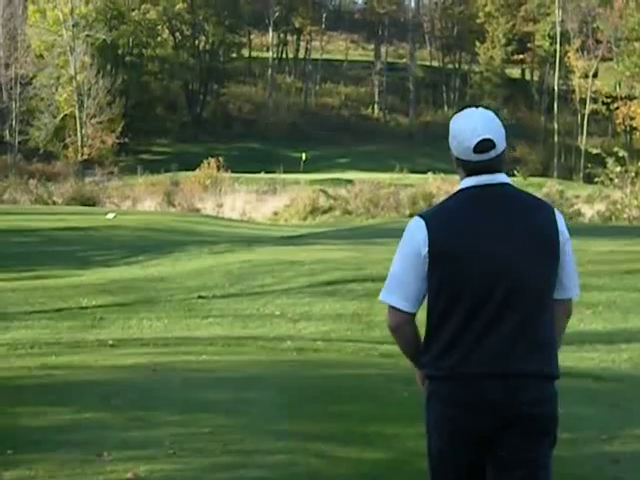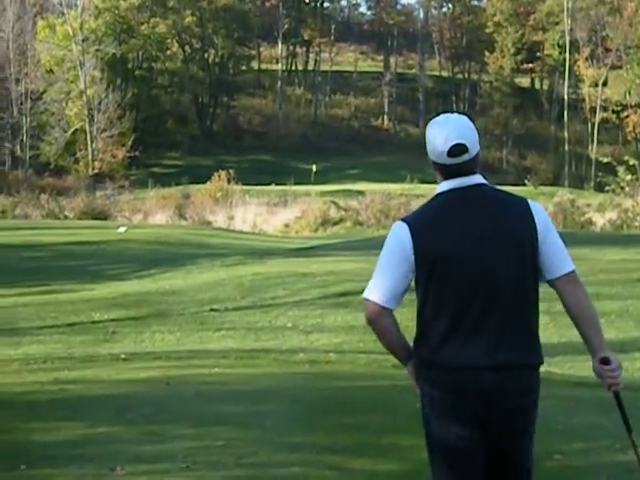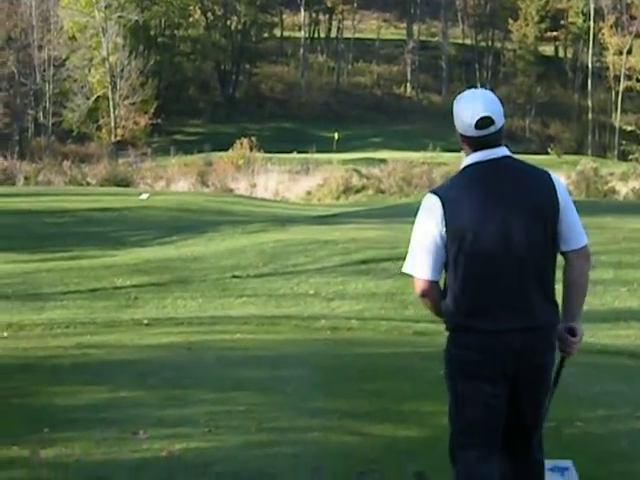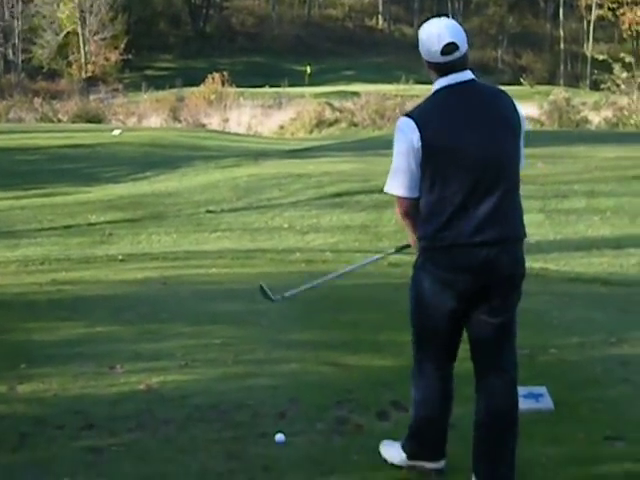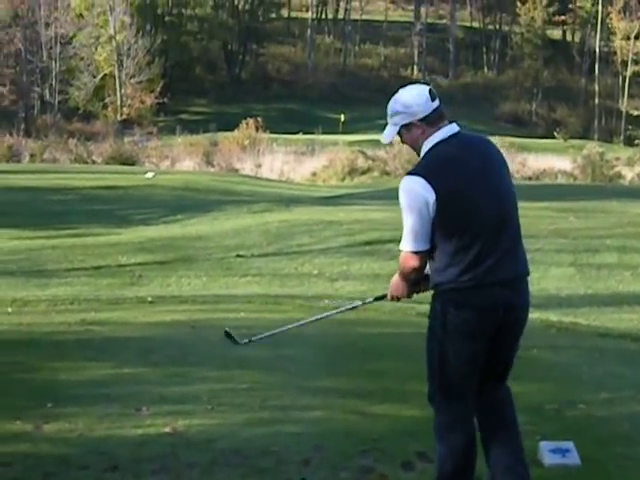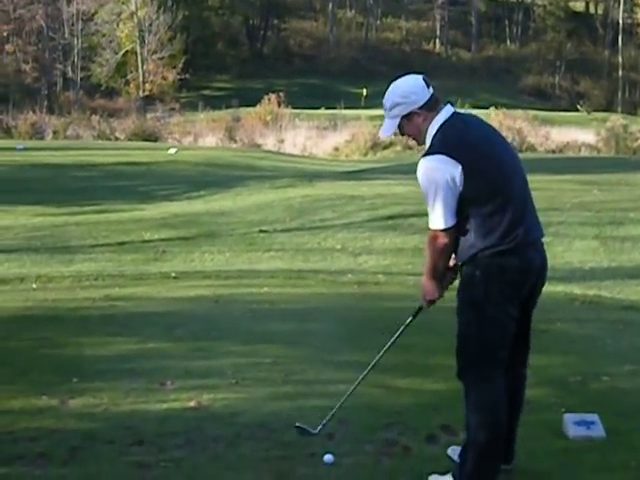
dt=0.4s
person 1, frame 1
left shoulder: (428, 226)
right shoulder: (547, 218)
left elbow: (398, 319)
right elbow: (562, 308)
left wrist: (424, 365)
left hip: (455, 391)
right hip: (531, 392)
person 1, frame 2
left shoulder: (412, 229)
right shoulder: (527, 213)
left elbow: (375, 311)
right elbow: (569, 286)
left wrist: (410, 360)
right wrist: (600, 353)
left hip: (450, 384)
right hip: (517, 380)
person 1, frame 3
left shoulder: (443, 200)
right shoulder: (548, 184)
left elbow: (424, 287)
right elbow: (579, 258)
right wrist: (569, 320)
left hip: (475, 345)
right hip: (537, 340)
right knee: (525, 446)
person 1, frame 4
left shoulder: (415, 122)
right shoulder: (507, 106)
left elbow: (405, 203)
left wrist: (421, 235)
left hip: (445, 261)
right hip: (505, 253)
left knee: (433, 359)
right knee: (497, 363)
person 1, frame 5
left shoulder: (420, 179)
right shoulder: (487, 149)
left elbow: (413, 257)
left wrist: (401, 282)
left hip: (463, 302)
right hip: (513, 292)
left knee: (453, 403)
right knee: (493, 391)
person 1, frame 6
left shoulder: (437, 160)
right shoulder: (475, 126)
left elbow: (440, 235)
left wrist: (431, 278)
right wrist: (460, 255)
left hip: (494, 268)
right hip: (529, 257)
left knee: (481, 371)
right knee: (510, 362)
